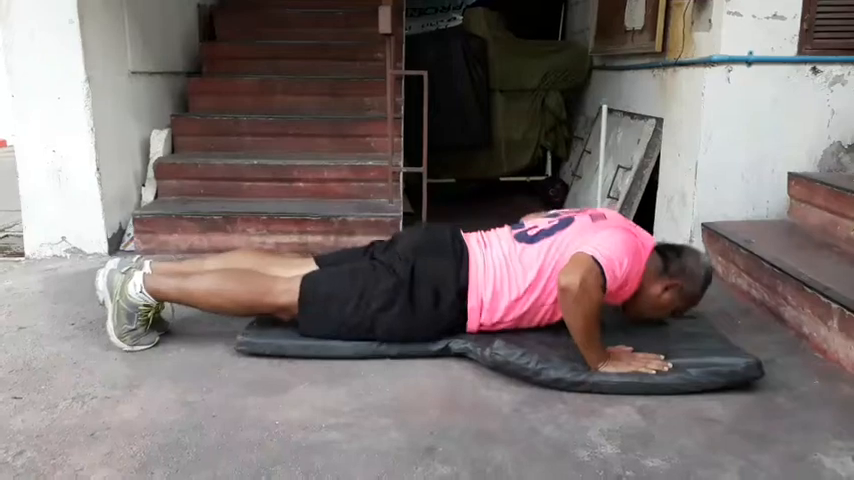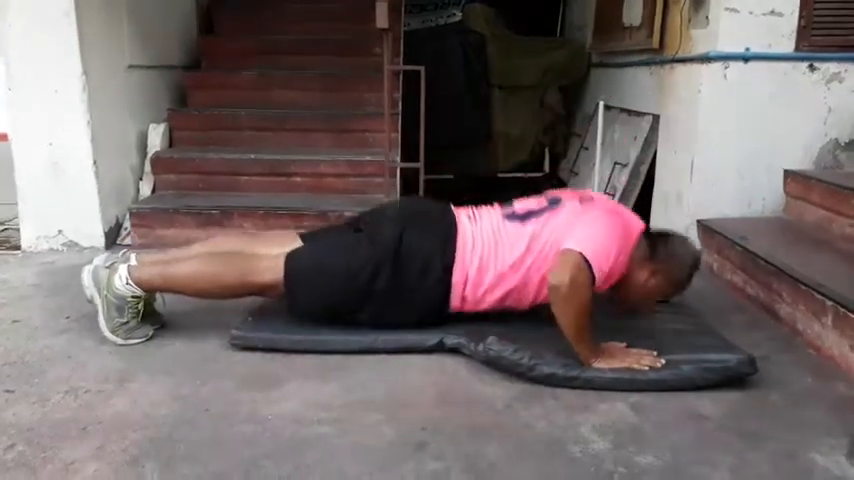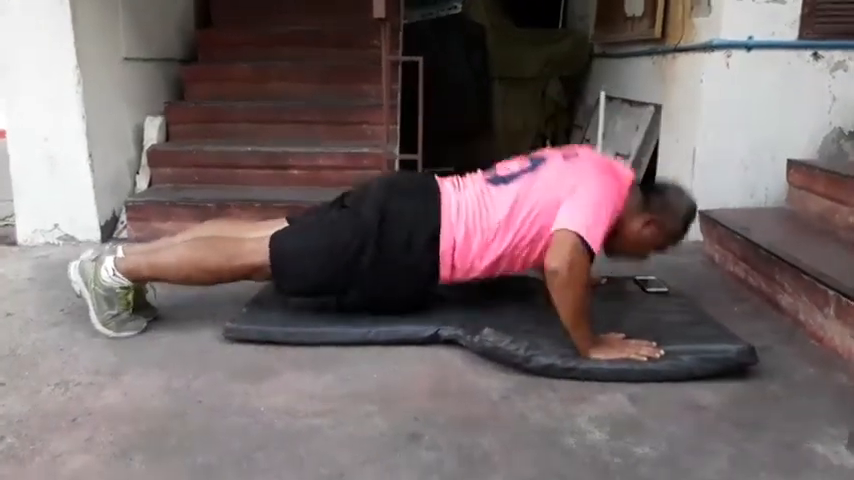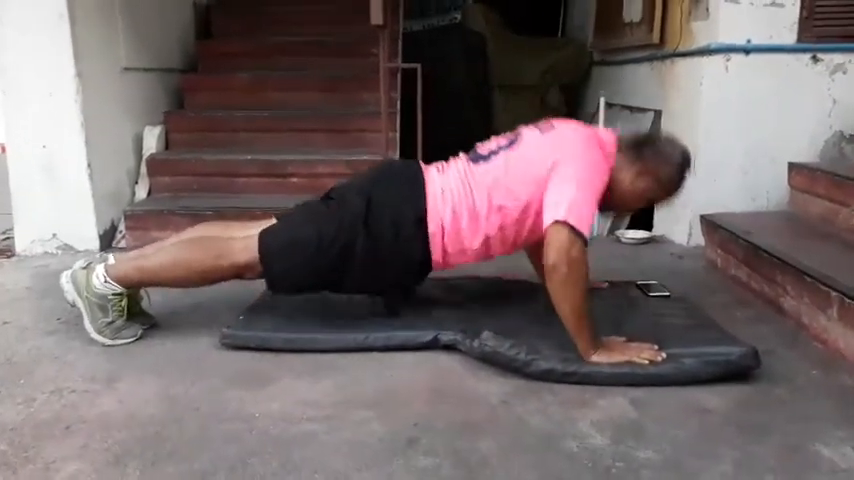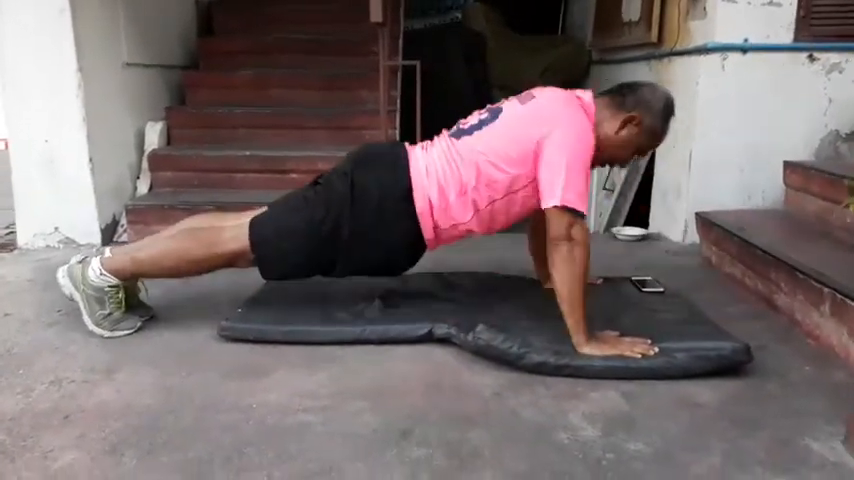
dt=1s
person 1, frame 1
left shoulder: (608, 226)
right shoulder: (626, 249)
right elbow: (575, 282)
left wrist: (590, 303)
right wrist: (600, 357)
left hip: (441, 252)
right hip: (436, 294)
left knee: (292, 270)
right knee: (289, 298)
left ankle: (147, 270)
right ankle: (144, 285)
person 1, frame 2
left shoulder: (597, 211)
right shoulder: (613, 231)
right elbow: (566, 281)
left wrist: (576, 302)
right wrist: (593, 353)
left hip: (428, 227)
right hip: (422, 265)
left knee: (276, 251)
right knee: (274, 274)
left ankle: (133, 262)
right ankle: (130, 277)
person 1, frame 3
left shoulder: (586, 165)
right shoulder: (601, 186)
right elbow: (563, 262)
left wrist: (569, 288)
right wrist: (590, 344)
left hip: (417, 201)
right hip: (410, 240)
left knee: (262, 237)
right knee: (258, 258)
left ankle: (124, 256)
right ankle: (118, 269)
person 1, frame 4
left shoulder: (572, 138)
right shoulder: (589, 157)
left elbow: (535, 222)
right elbow: (564, 252)
left wrist: (564, 290)
right wrist: (591, 347)
left hip: (407, 192)
right hip: (402, 225)
left knee: (255, 239)
right knee: (250, 255)
left ankle: (116, 267)
right ankle: (108, 277)
person 1, frame 5
left shoulder: (558, 108)
right shoulder: (574, 124)
left elbow: (535, 206)
right elbow: (567, 235)
left wrist: (546, 276)
right wrist: (585, 340)
left hip: (395, 177)
right hip: (391, 204)
left knee: (249, 230)
right knee: (243, 245)
left ankle: (111, 261)
right ankle: (104, 270)
